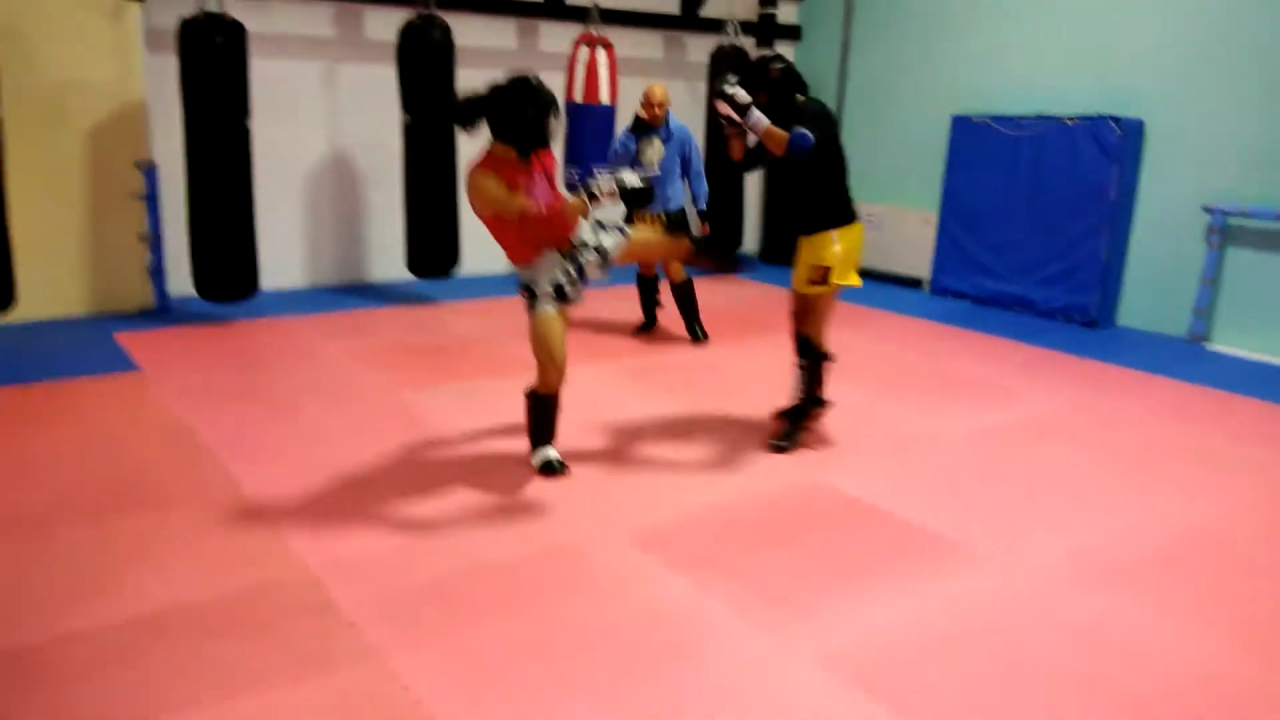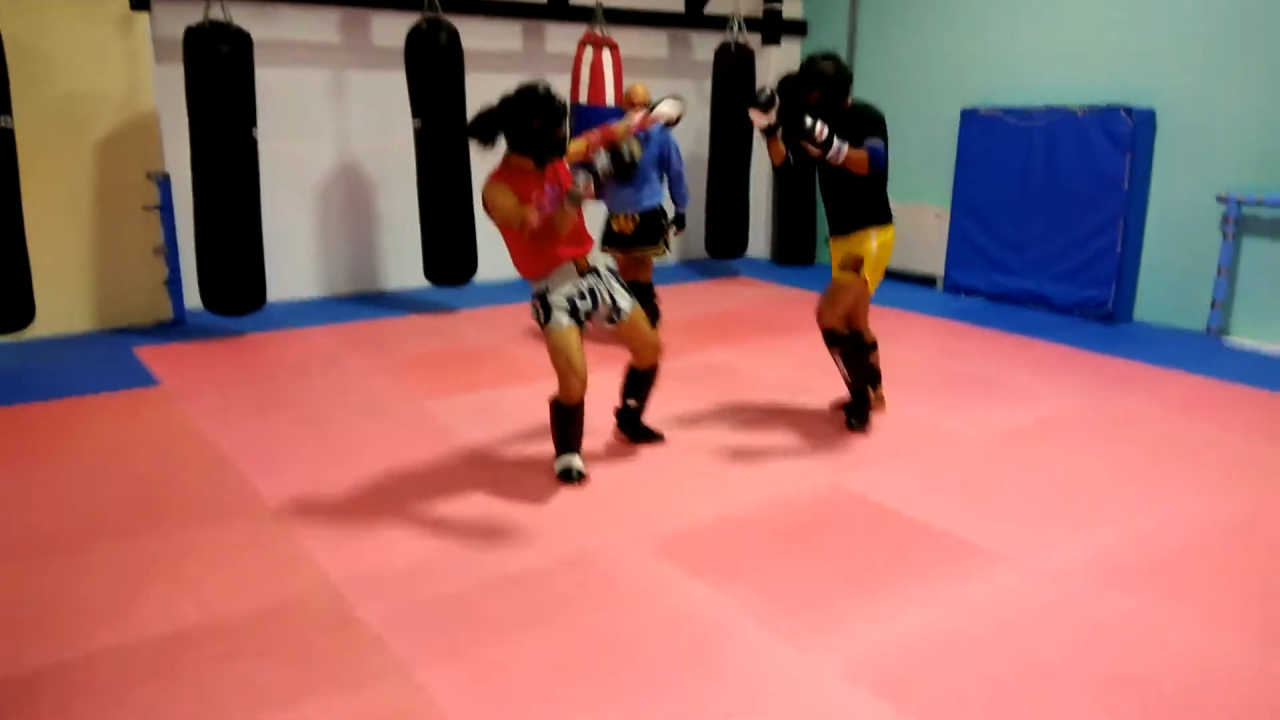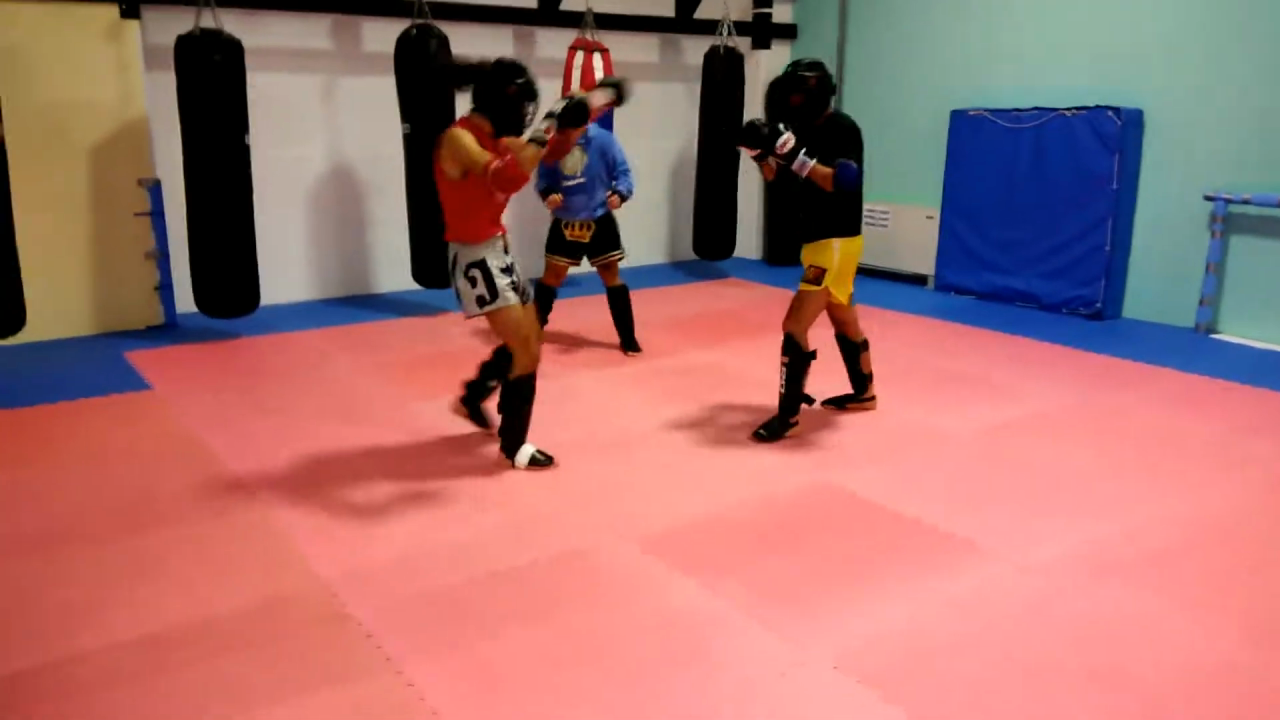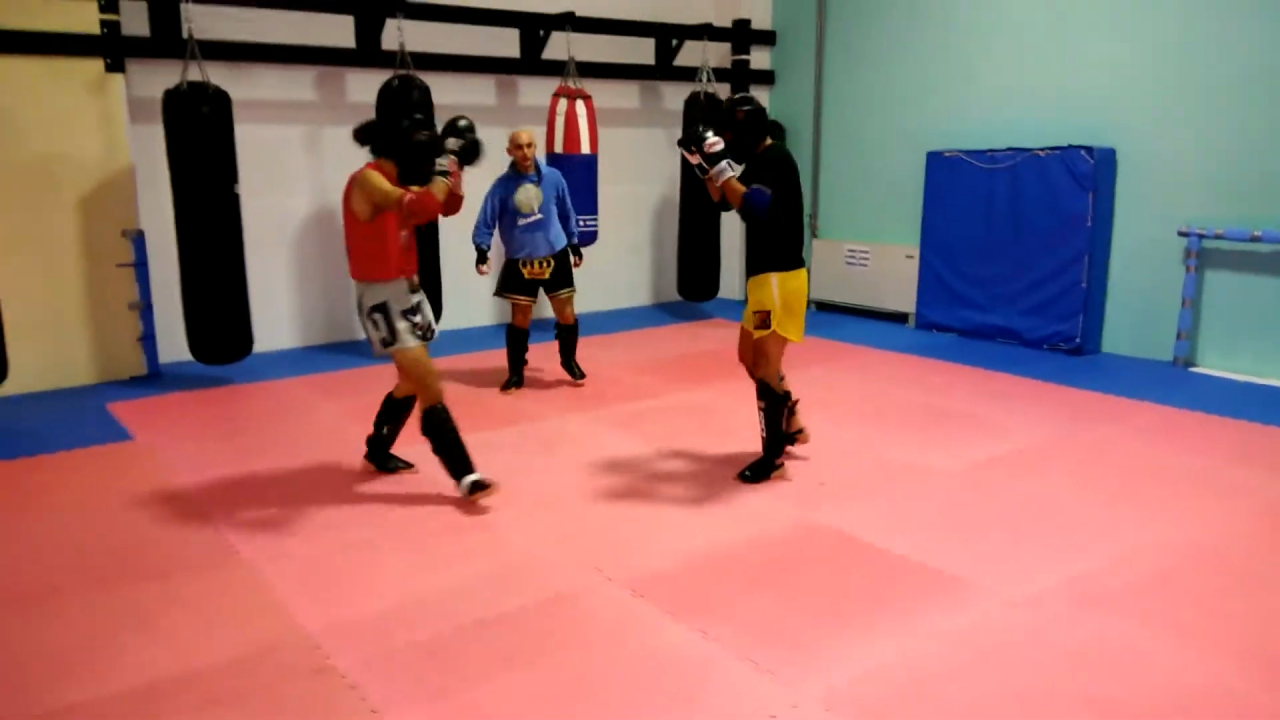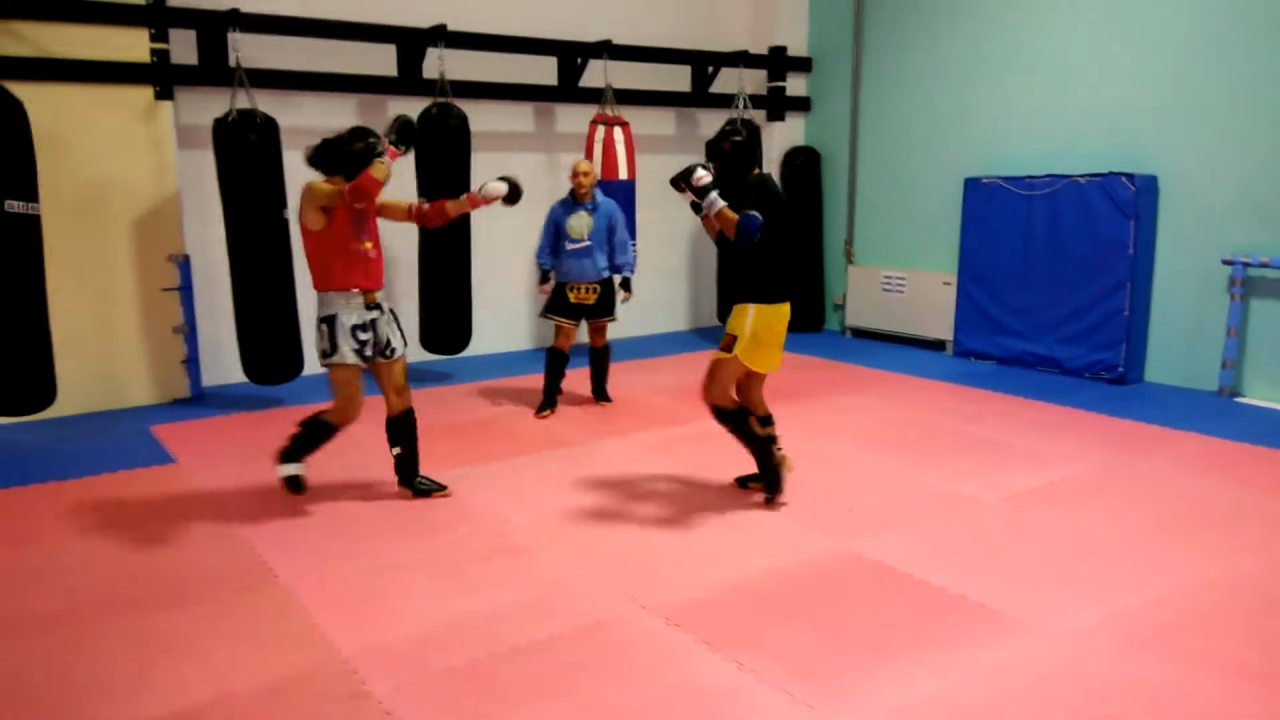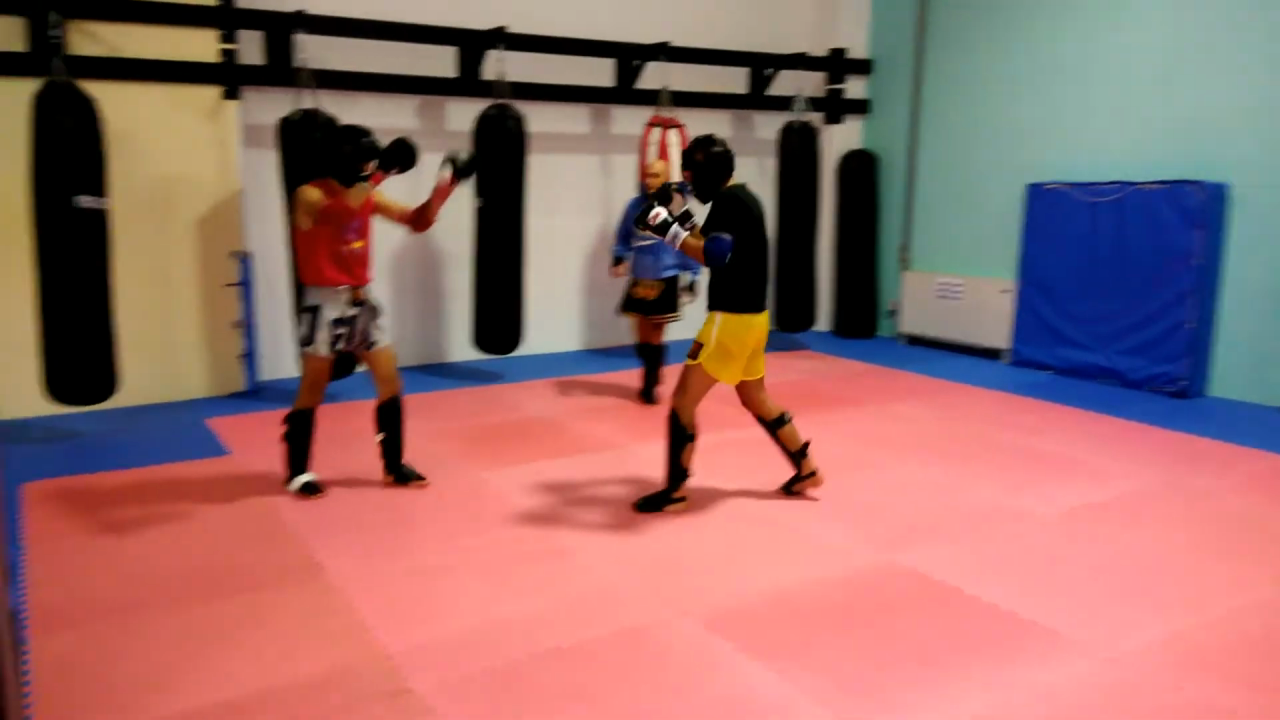
dt=0.4s
person 1, frame 1
left shoulder: (533, 150)
right shoulder: (482, 181)
right elbow: (541, 223)
right wrist: (601, 191)
left hip: (581, 238)
right hip: (542, 272)
left knee: (669, 246)
right knee: (552, 369)
right ankle: (542, 446)
person 1, frame 2
left shoulder: (551, 158)
right shoulder: (500, 189)
left elbow: (594, 140)
right elbow: (545, 238)
left wrist: (638, 121)
right wrist: (586, 184)
left hip: (592, 271)
right hip: (554, 290)
left knee: (648, 351)
right knee: (573, 379)
left ankle: (630, 422)
right ankle: (567, 454)
person 1, frame 3
left shoulder: (493, 136)
right shoulder: (458, 139)
left elbow: (542, 153)
right elbow: (508, 179)
left wrist: (578, 118)
right wrist: (548, 129)
left hip: (497, 250)
right hip: (476, 258)
left knee: (527, 342)
right knee: (526, 351)
left ankle: (472, 397)
right ankle: (515, 444)
person 1, frame 4
left shoulder: (396, 181)
right shoulder: (367, 181)
left elbow: (448, 205)
right elbow: (420, 209)
left wrist: (452, 158)
right wrist: (449, 161)
left hip: (407, 292)
right hip: (383, 299)
left knee: (412, 382)
right knee: (429, 386)
left ankle: (378, 451)
right ankle: (463, 474)
person 1, frame 5
left shoulder: (368, 200)
right shoulder: (316, 193)
left elbow: (426, 215)
right elbow: (360, 191)
left wrist: (478, 197)
right wrist: (391, 148)
left hip: (376, 307)
right hip: (340, 311)
left knee: (399, 395)
right knee: (347, 410)
left ankle: (409, 474)
right ankle: (291, 458)
person 1, frame 6
left shoulder: (367, 196)
right shoulder: (309, 195)
left elbow: (418, 220)
right elbow: (337, 213)
left wrist: (443, 187)
right wrist: (378, 173)
left hip: (362, 302)
right hip: (325, 303)
left knee: (390, 383)
right knee: (312, 392)
left ankle: (394, 464)
right ankle: (297, 471)
person 2, frame 1
left shoulder: (813, 113)
right shoulder: (784, 119)
left elbow: (794, 150)
right elbow: (743, 160)
left wrist: (749, 112)
right wrist: (732, 120)
left hip: (835, 233)
right hip: (811, 233)
left knee: (812, 327)
right knee: (801, 318)
left ankle: (801, 416)
right ankle: (812, 398)
person 2, frame 2
left shoulder: (866, 118)
right shoulder: (820, 123)
left elbow: (874, 164)
right elbow: (783, 162)
left wrist: (829, 146)
right wrist: (770, 128)
left hip: (870, 233)
right hip: (841, 236)
left knee: (829, 315)
right knee: (855, 321)
left ankle: (862, 392)
right ankle: (870, 391)
person 2, frame 3
left shoulder: (842, 129)
right shoulder: (802, 129)
left elbow: (845, 183)
right elbow: (774, 176)
left wrist: (798, 159)
right wrist: (762, 152)
left hip: (838, 242)
right hip: (817, 240)
left knee: (794, 325)
right knee: (844, 321)
left ankle: (787, 414)
right ankle: (863, 392)
person 2, frame 4
left shoulder: (773, 159)
right shoulder: (758, 159)
left elbow: (752, 208)
right elbow: (725, 200)
left wrist: (719, 164)
right wrist: (705, 165)
left hip: (779, 277)
right hip: (766, 275)
left knee: (766, 367)
right knee: (748, 356)
left ankle: (773, 456)
right ankle: (791, 425)
person 2, frame 5
left shoulder: (758, 188)
right shoulder: (751, 189)
left elbow: (745, 233)
right elbow: (724, 238)
left wrist: (709, 196)
right wrist: (699, 203)
left hip: (760, 309)
right hip: (760, 306)
left knee: (716, 392)
right knee: (748, 392)
left ankle: (771, 457)
right ankle: (767, 472)
person 2, frame 6
left shoulder: (729, 202)
right shoulder: (741, 199)
left elbow: (715, 256)
left wrist: (669, 230)
right wrist: (681, 218)
left hip: (732, 320)
right hip: (752, 316)
left knee: (683, 401)
right knee: (756, 398)
left ankle: (674, 491)
right ankle: (806, 469)
person 3, frame 1
left shoulder: (681, 134)
right shoulder: (635, 131)
left elbow: (695, 172)
right elbow: (616, 159)
left wrist: (702, 211)
right wrist: (633, 128)
left hip: (671, 214)
right hip: (640, 213)
left knee: (675, 272)
right knee: (646, 269)
left ankle: (695, 325)
right ankle: (649, 317)
person 3, frame 2
left shoulder: (660, 136)
left elbow: (676, 175)
left wrist: (681, 211)
left hip: (648, 214)
right hip: (617, 215)
left knee: (641, 272)
right knee: (627, 274)
right ankle: (650, 312)
person 3, frame 3
left shoulder: (603, 139)
right shoulder: (555, 143)
left elbow: (622, 170)
right elbow: (543, 178)
left wrist: (620, 192)
right wrist: (547, 193)
left hip: (599, 221)
right hip: (564, 223)
left knee: (612, 279)
right knee: (551, 277)
left ankle: (627, 337)
person 3, frame 4
left shoulder: (553, 178)
right shoulder: (502, 186)
left elbow: (566, 213)
right elbow: (485, 222)
left wrist: (574, 243)
right wrist: (481, 251)
left hip: (555, 257)
right hip: (519, 262)
left knee: (566, 316)
right knee: (520, 320)
left ankle: (569, 360)
right ankle: (515, 374)
person 3, frame 5
left shoulder: (609, 208)
right shoulder: (559, 210)
left elbow: (621, 245)
right elbow: (547, 246)
left wrist: (626, 276)
right wrist: (544, 274)
left hip: (600, 284)
right hip: (567, 286)
left knee: (598, 339)
right knee: (561, 342)
left ankle: (600, 388)
right ankle: (549, 397)
person 3, frame 6
right shoulder: (635, 206)
right elbow: (623, 240)
left wrist: (691, 278)
right wrist: (618, 260)
left hip: (665, 281)
right hip: (639, 281)
left knee: (654, 337)
right knee: (642, 335)
left ankle: (649, 386)
right ankle: (652, 378)
